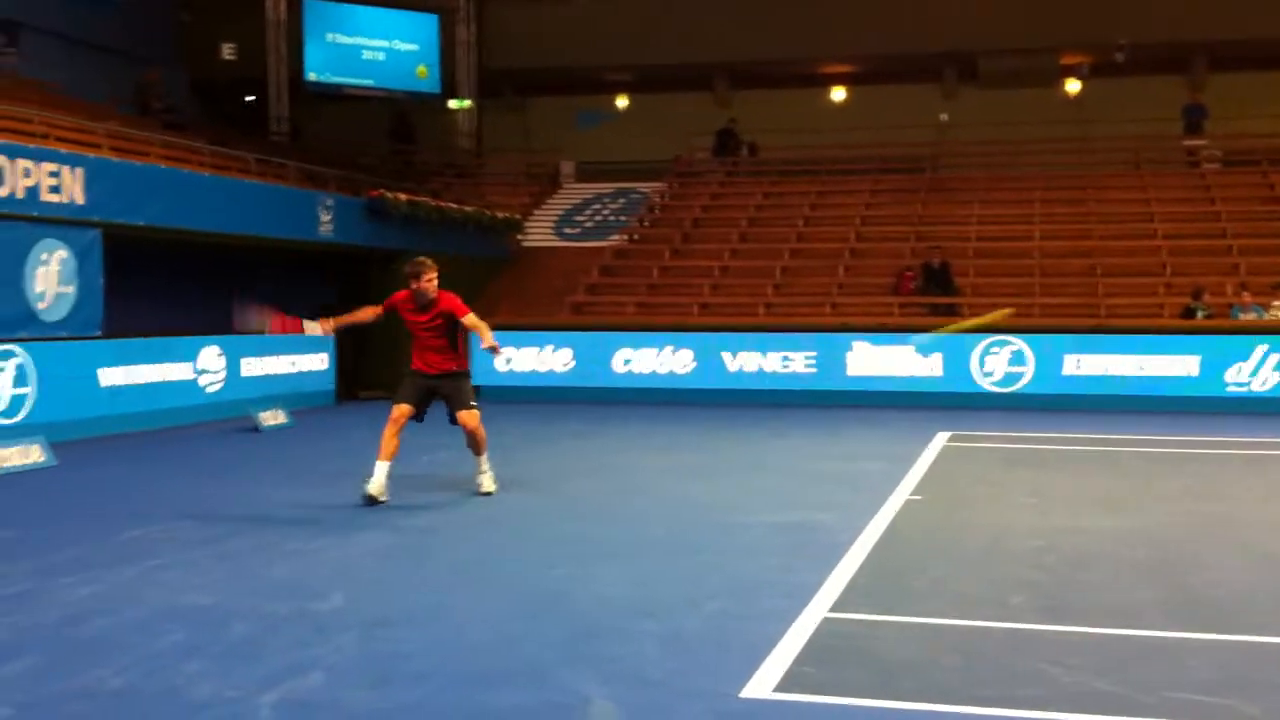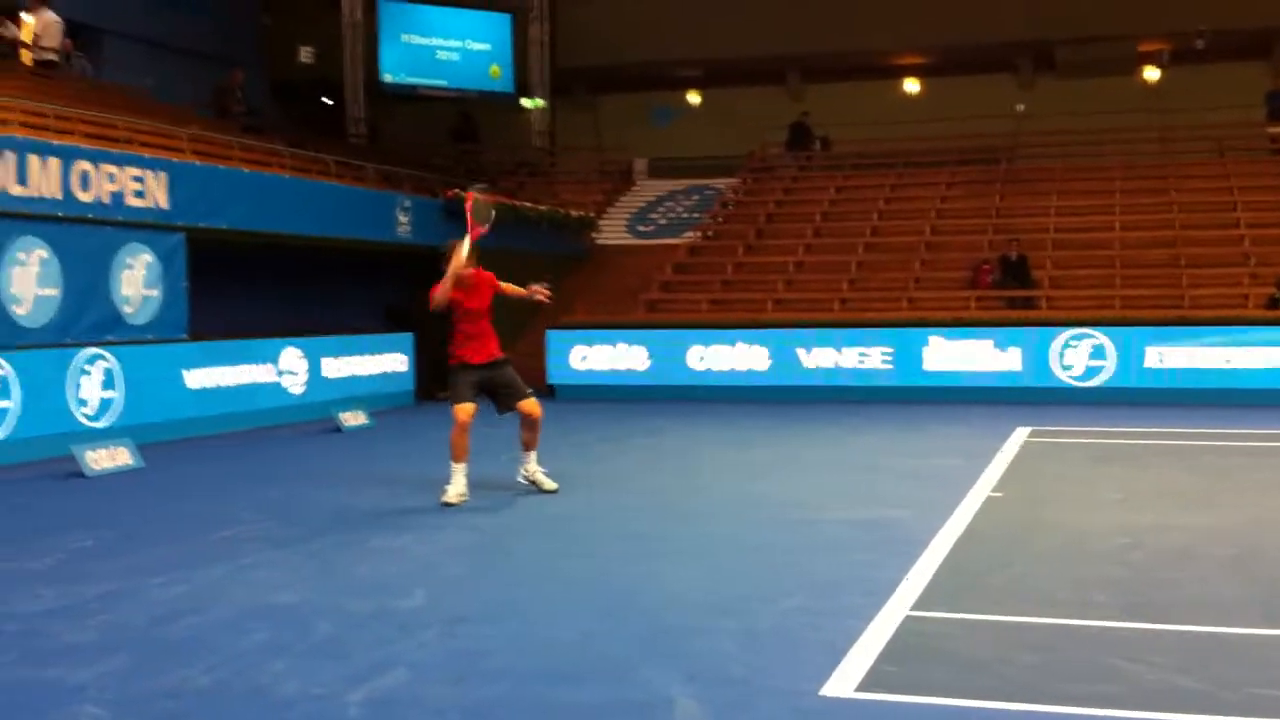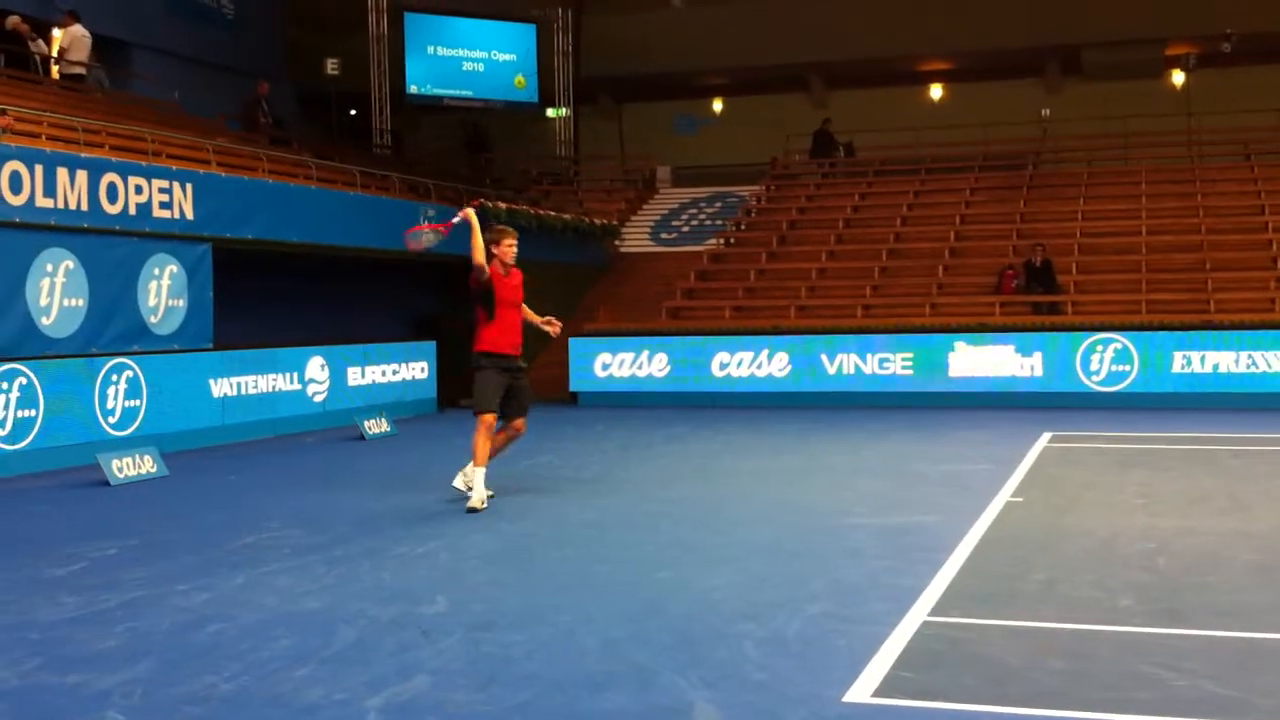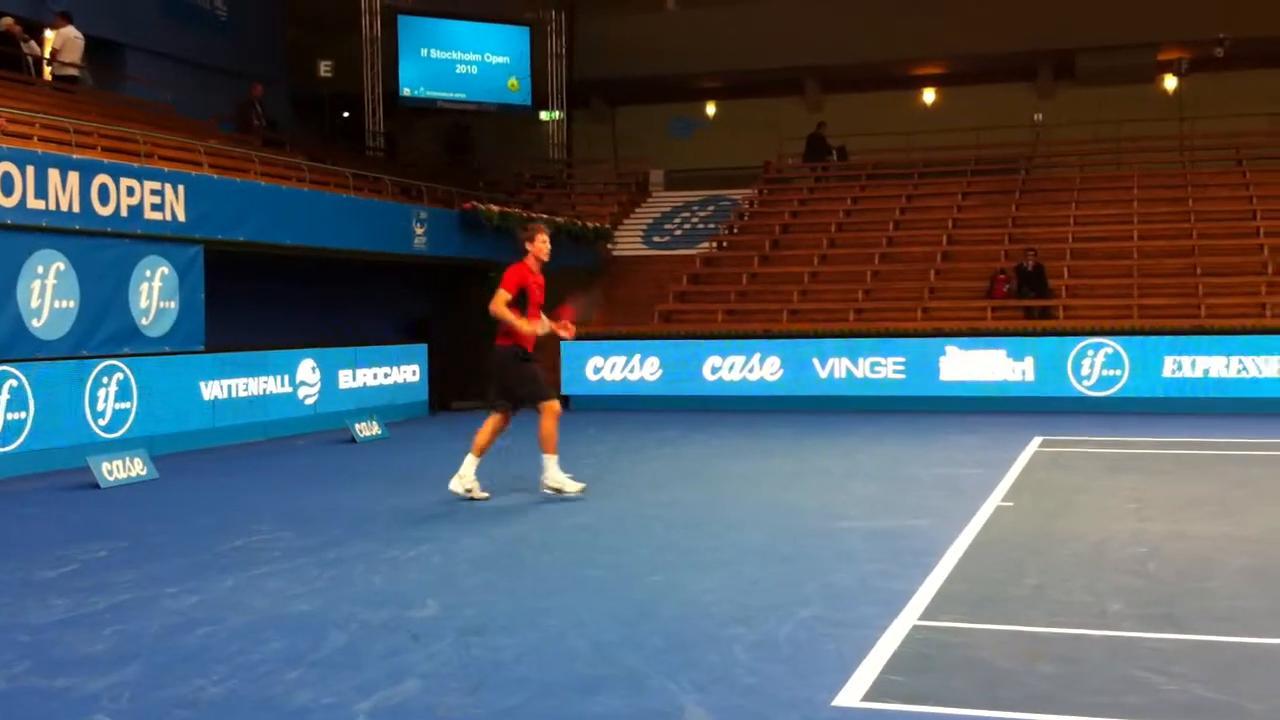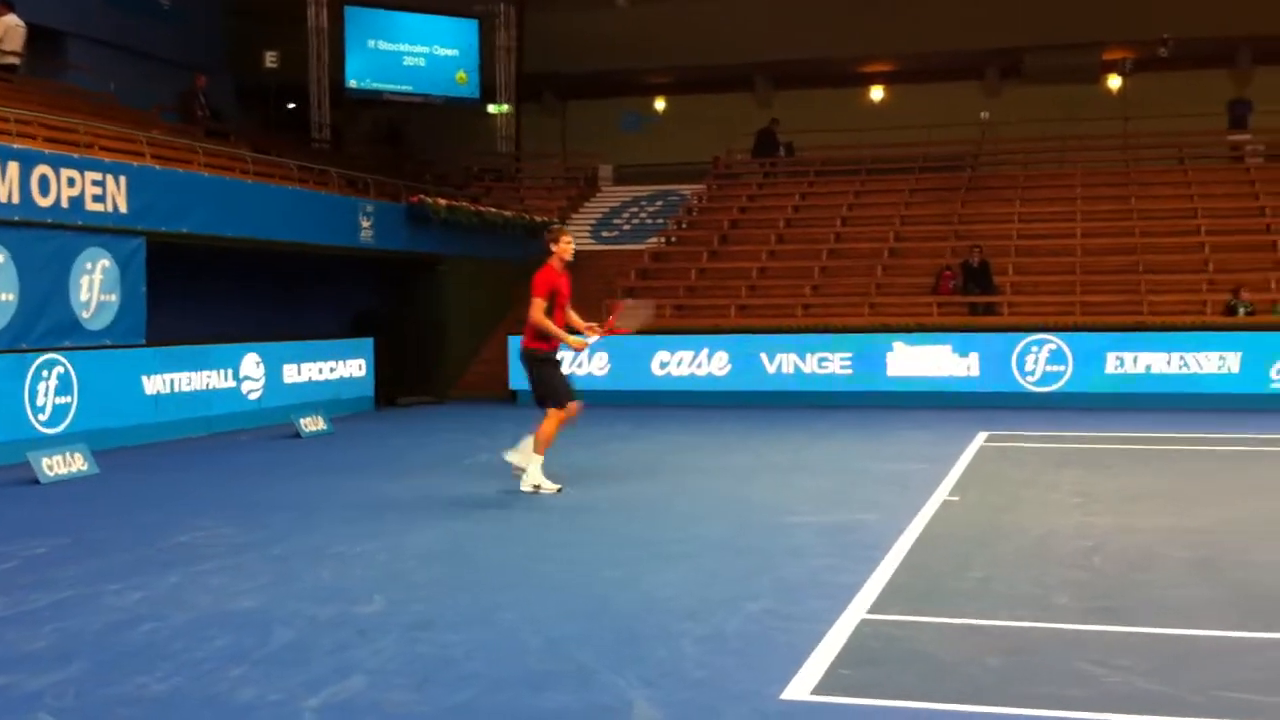
dt=0.4s
person 1, frame 1
left shoulder: (448, 301)
right shoulder: (400, 300)
left elbow: (476, 323)
right elbow: (374, 312)
left wrist: (487, 339)
right wrist: (336, 323)
left hip: (453, 373)
right hip: (420, 372)
left knee: (471, 423)
right knee: (397, 416)
left ankle: (484, 471)
right ankle: (378, 483)
person 1, frame 2
left shoulder: (484, 278)
right shoulder: (441, 292)
left elbow: (503, 287)
right elbow: (438, 302)
left wrist: (528, 293)
right wrist: (453, 270)
left hip: (495, 361)
right hip: (463, 366)
left knee: (532, 412)
right knee: (462, 418)
left ankle: (530, 469)
right ankle: (457, 484)
person 1, frame 3
left shoulder: (517, 275)
right shoulder: (485, 277)
right elbow: (478, 262)
left wrist: (539, 321)
right wrist: (473, 221)
left hip: (513, 362)
right hip: (489, 361)
left knee: (516, 427)
right knee: (487, 421)
left ankle: (470, 474)
right ankle: (478, 490)
person 1, frame 4
left shoulder: (538, 276)
right shoulder: (517, 272)
right elbow: (495, 307)
left wrist: (554, 326)
right wrist: (522, 325)
left hip: (515, 353)
right hip: (512, 352)
left knee: (500, 416)
right knee: (551, 408)
left ankle: (465, 477)
right ankle: (552, 476)
person 1, frame 5
left shoulder: (562, 275)
right shoulder: (545, 276)
right elbow: (536, 316)
left wrist: (583, 326)
right wrist: (567, 338)
left hip: (544, 353)
right hip: (537, 352)
left knee: (571, 408)
right knee: (556, 412)
left ankle: (523, 454)
right ankle: (533, 476)
